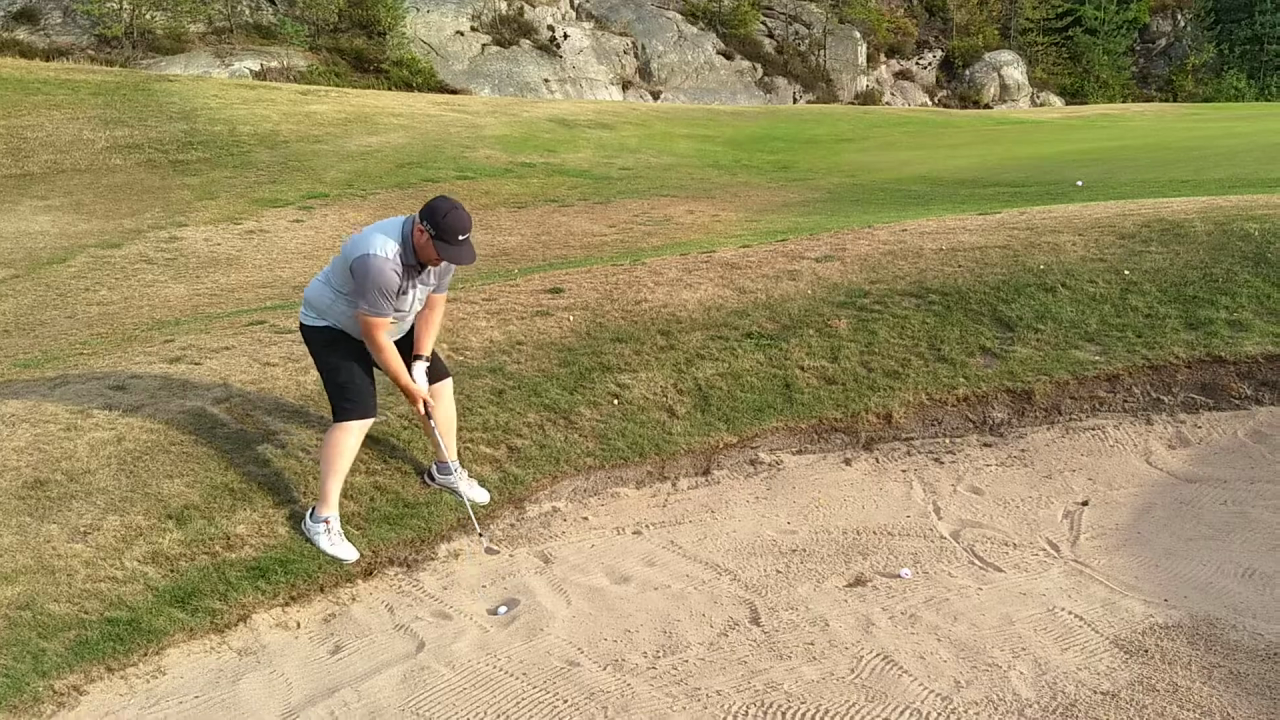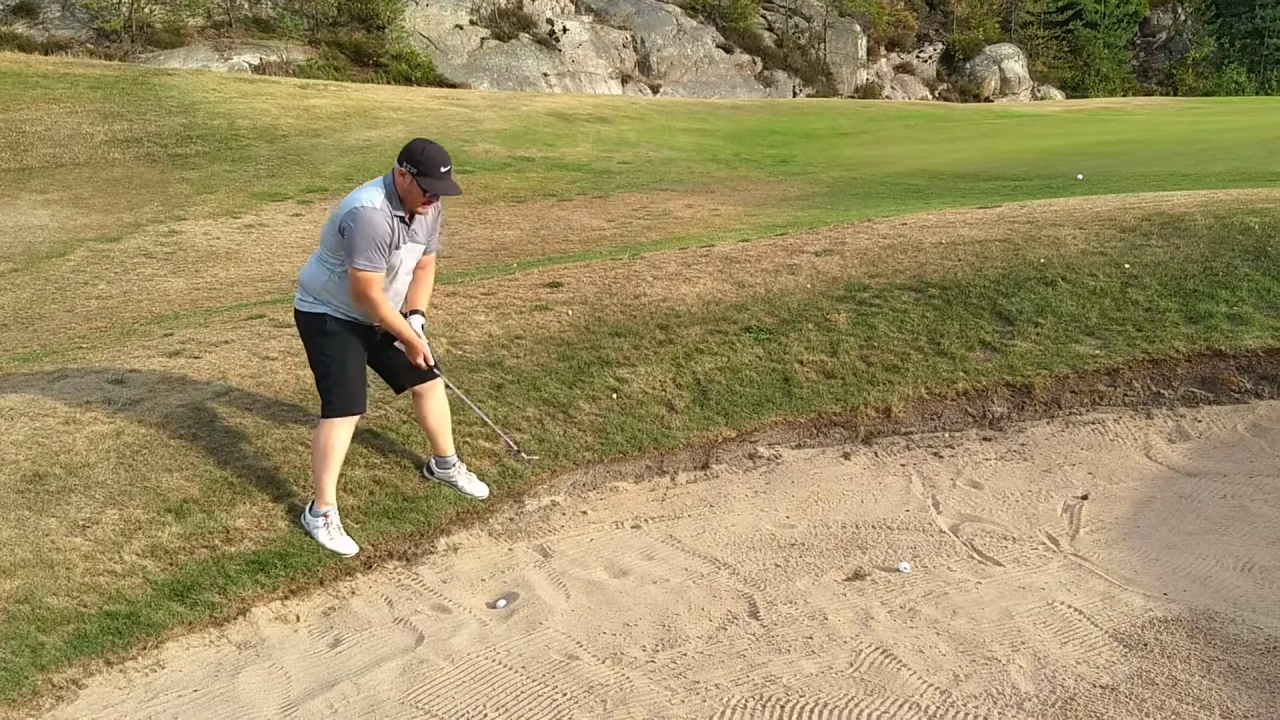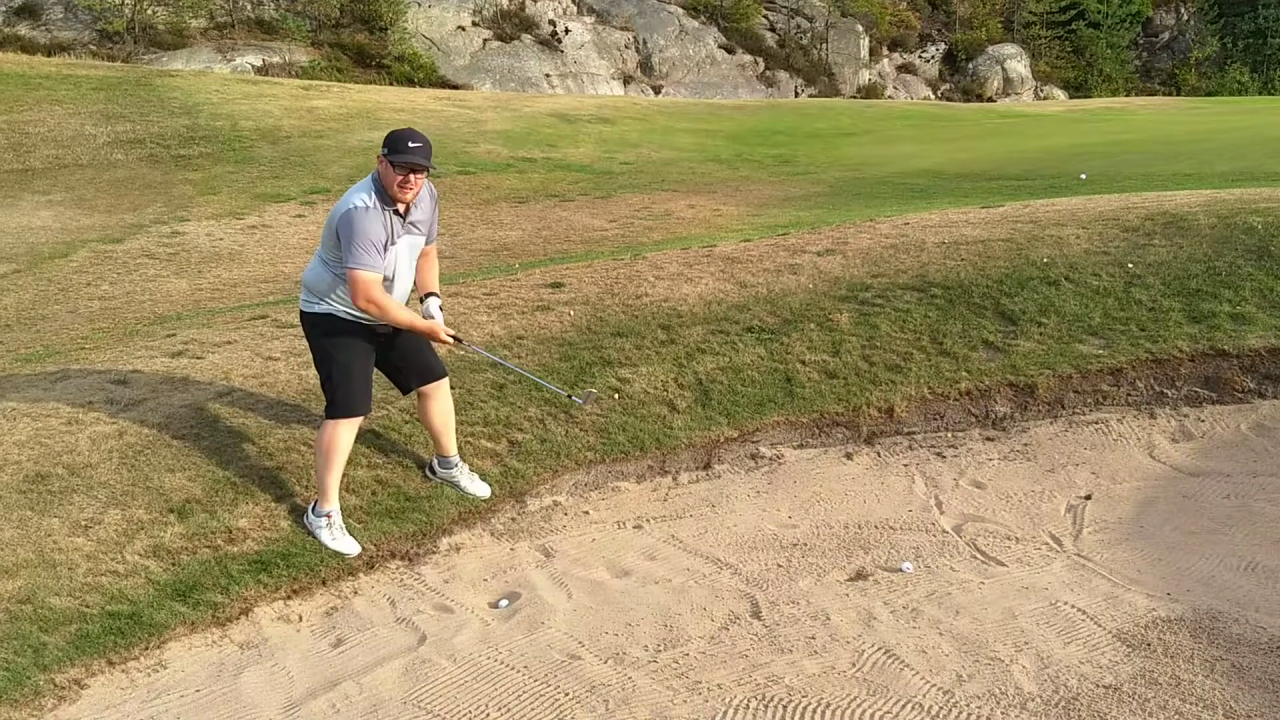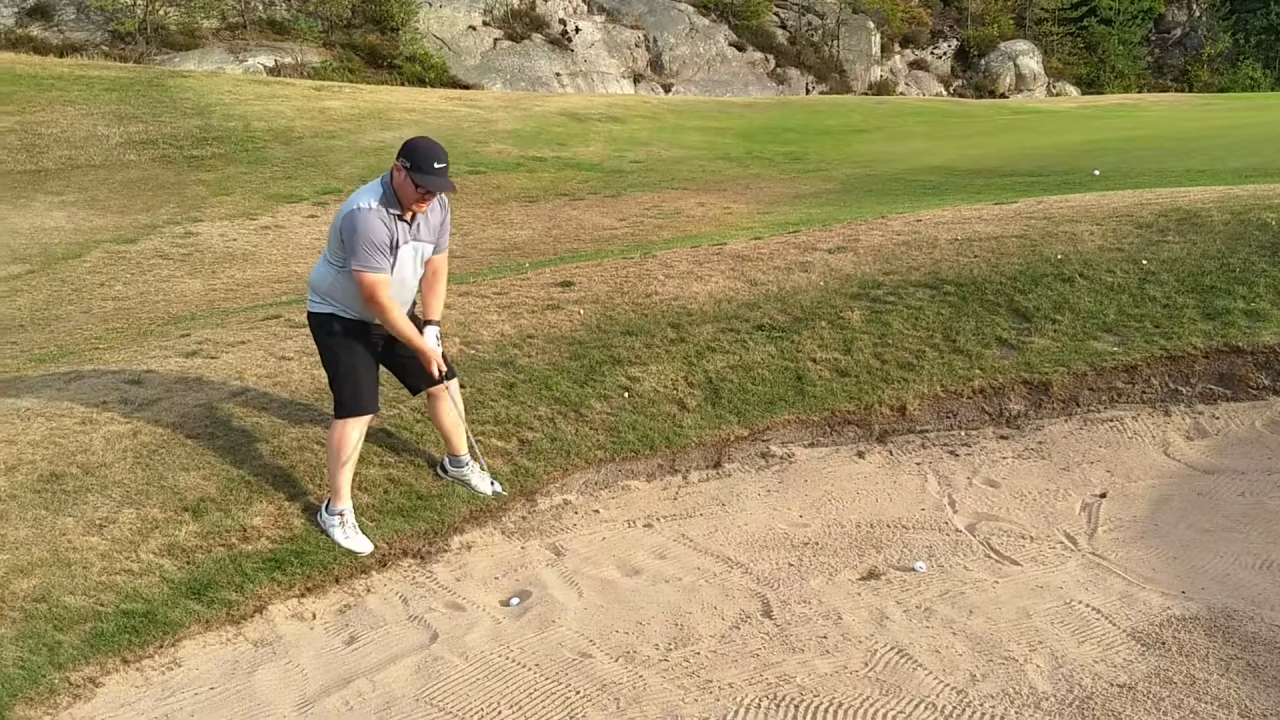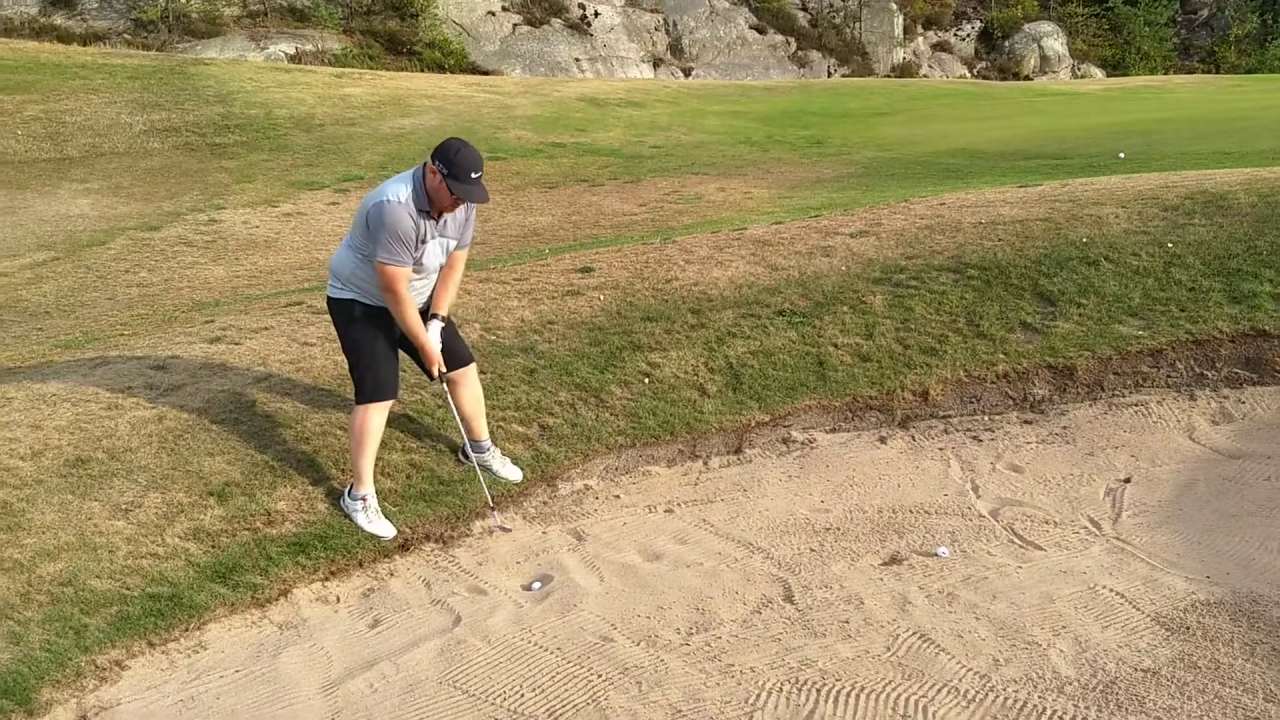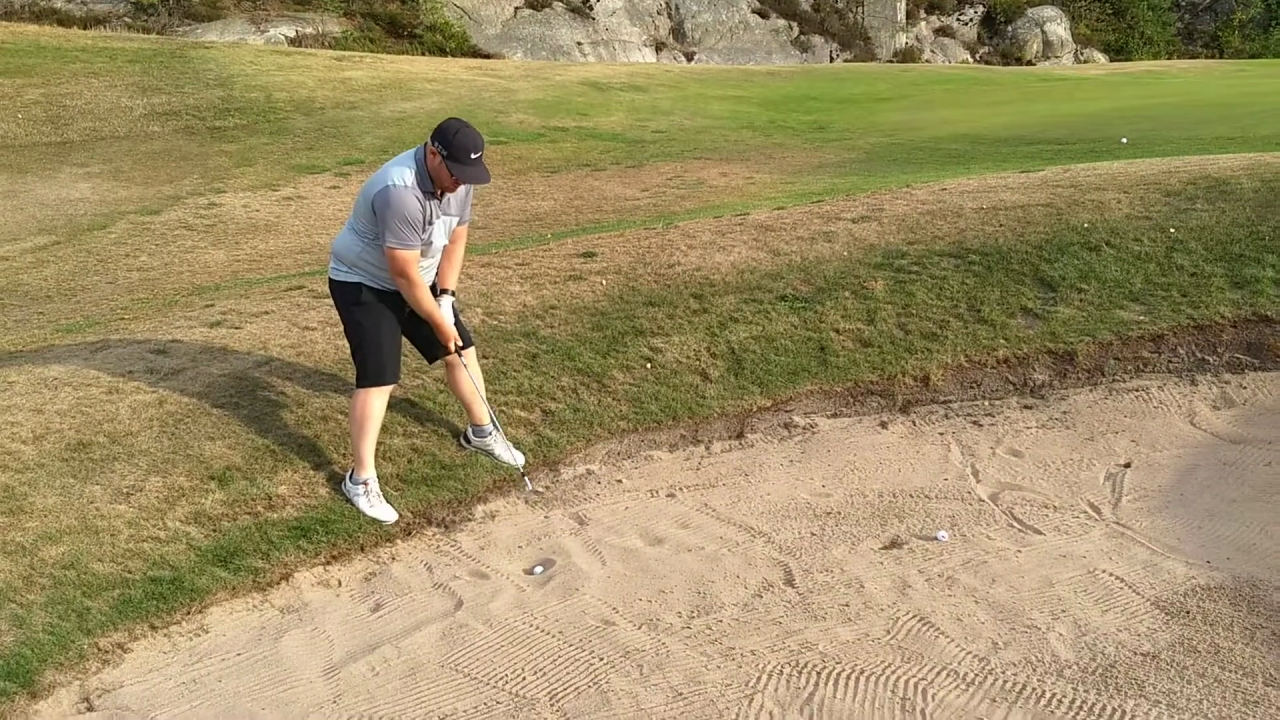
dt=0.4s
person 1, frame 1
left shoulder: (441, 247)
right shoulder: (380, 259)
left elbow: (432, 307)
right elbow: (376, 337)
left wrist: (420, 365)
right wrist: (408, 388)
left hip: (391, 320)
right hip: (333, 326)
left knee: (440, 380)
right knee: (357, 415)
left ankle: (447, 469)
right ankle: (322, 518)
person 1, frame 2
left shoulder: (427, 205)
right shoulder: (369, 213)
left elbow: (424, 266)
right elbow: (365, 294)
left wrist: (416, 320)
right wrist: (408, 338)
left hip: (383, 313)
right hip: (330, 315)
left knee: (429, 379)
right knee: (344, 409)
left ankle: (445, 463)
right ankle: (321, 512)
person 1, frame 3
left shoulder: (425, 196)
right shoulder: (362, 214)
left elbow: (427, 251)
right elbow: (365, 298)
left wrist: (431, 300)
right wrist: (424, 326)
left hip: (388, 315)
right hip: (337, 317)
left knee: (434, 382)
right knee: (347, 411)
left ankle: (447, 464)
right ankle: (324, 512)
person 1, frame 4
left shoulder: (436, 205)
right shoulder: (366, 215)
left elbow: (435, 268)
right elbow: (375, 299)
left wrist: (431, 328)
right wrist: (421, 348)
left hip: (397, 314)
right hip: (342, 317)
left knee: (444, 383)
right knee: (356, 410)
left ankle: (458, 462)
right ankle: (337, 511)
person 1, frame 5
left shoulder: (462, 202)
right shoulder: (395, 208)
left elbow: (454, 265)
right elbow: (393, 290)
left wrist: (437, 322)
right wrist: (424, 347)
left hip: (417, 301)
right hip: (362, 301)
left knee: (463, 368)
right knee: (377, 396)
left ankle: (480, 448)
right ankle: (360, 495)
person 1, frame 6
left shoulder: (457, 180)
right shoulder: (400, 191)
left elbow: (456, 239)
right elbow: (404, 274)
left wrist: (446, 297)
right wrist: (439, 324)
left hip: (418, 281)
right hip: (364, 284)
left knee: (461, 351)
right knee: (378, 379)
left ankle: (481, 432)
right ankle: (361, 480)
